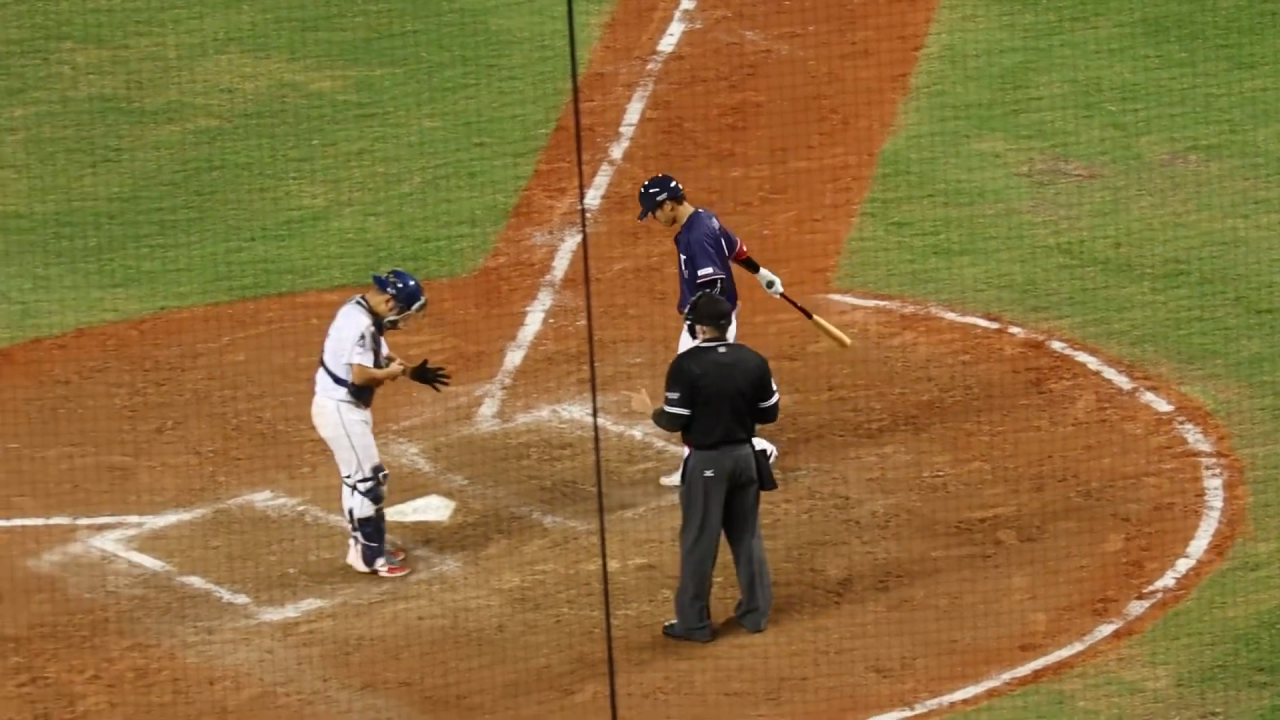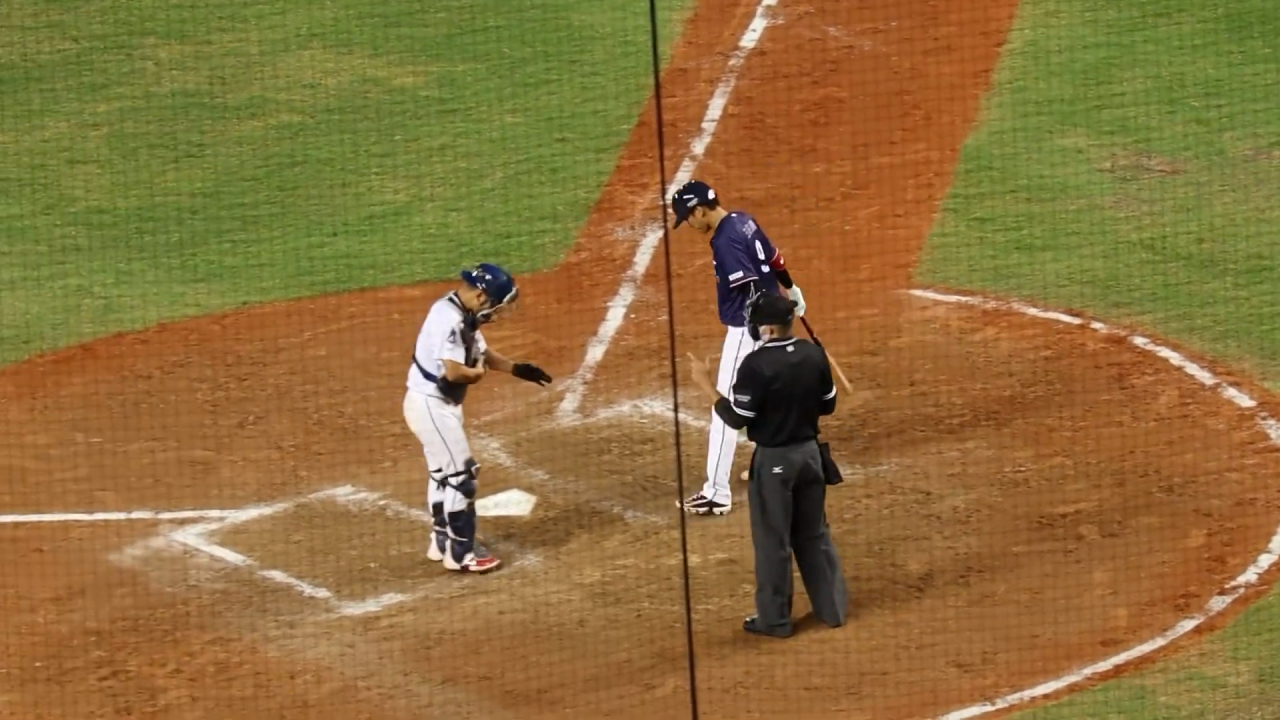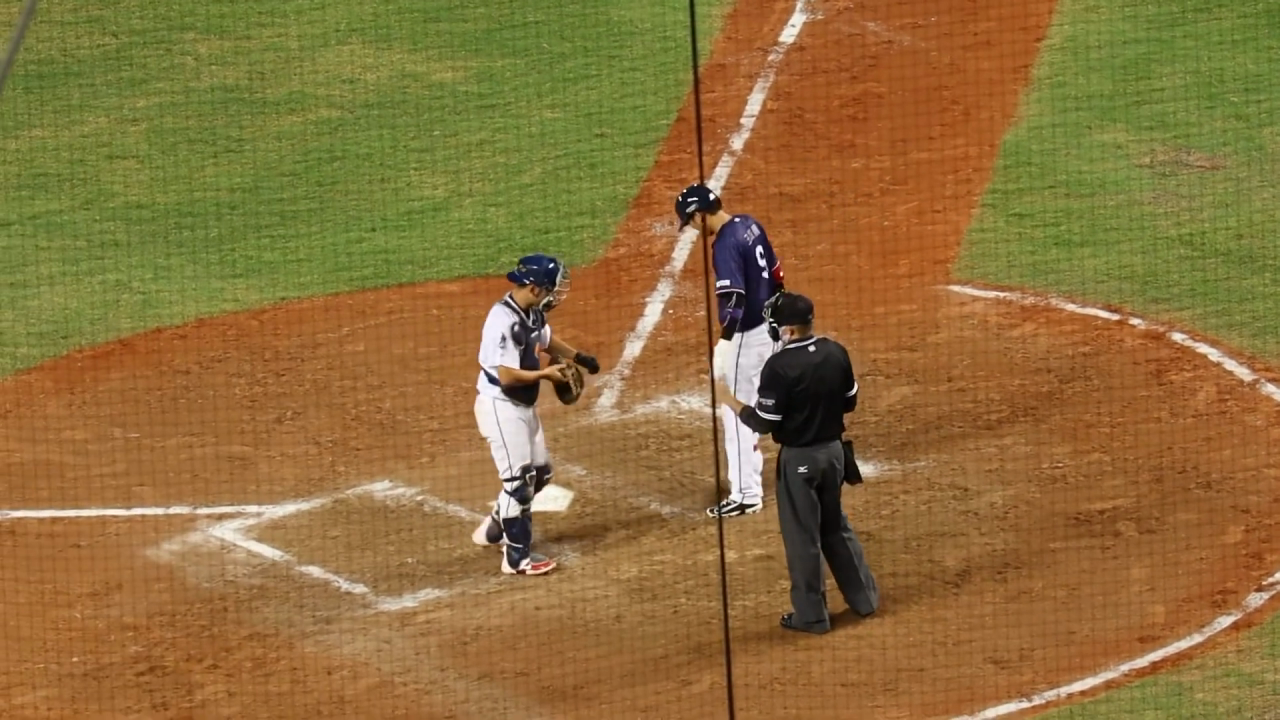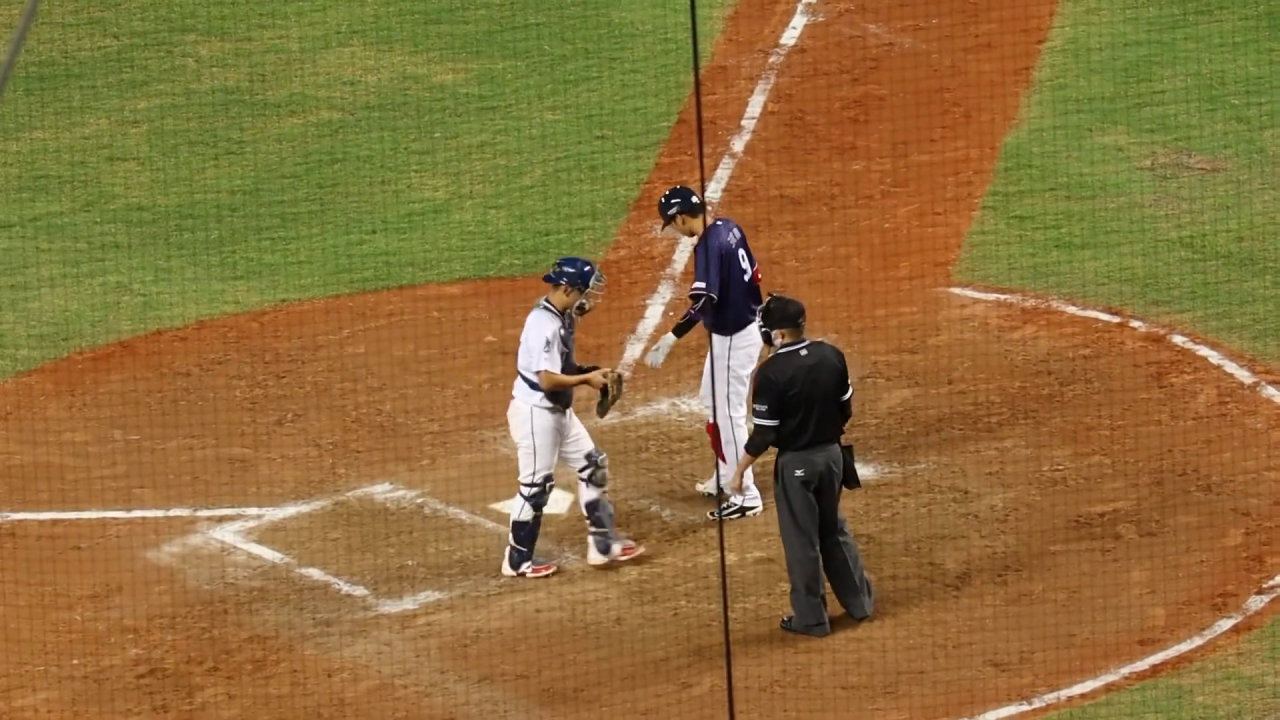
dt=0.3s
person 1, frame 1
left shoulder: (686, 364)
right shoulder: (754, 360)
left elbow: (674, 421)
right elbow: (769, 413)
left wrist: (648, 407)
left hip: (706, 462)
right hip: (745, 457)
left knee: (699, 544)
right knee: (747, 537)
left ankle: (694, 622)
right ankle: (755, 612)
person 1, frame 2
left shoulder: (756, 365)
right shoulder: (815, 355)
left elbow: (737, 418)
right elbow: (827, 405)
left wrist: (706, 385)
left hip: (774, 460)
right hip: (809, 452)
left knee: (772, 540)
right knee: (814, 533)
left ankle: (775, 618)
right ankle: (832, 607)
person 1, frame 3
left shoulder: (779, 367)
right shoulder: (836, 353)
left elbow: (763, 423)
right elbow: (849, 403)
left wrist: (728, 399)
left hip: (799, 459)
right hip: (834, 451)
left knee: (802, 538)
right knee: (836, 527)
left ankle: (811, 615)
right ankle: (863, 597)
person 1, frame 4
left shoulder: (771, 371)
right shoulder: (832, 356)
left elbow: (764, 433)
right elbow: (843, 411)
left wrist: (741, 469)
left hip: (796, 463)
right hip: (830, 455)
left knee: (800, 540)
right knee: (833, 530)
left ankle: (811, 618)
right ankle: (859, 600)
person 2, frame 1
left shoulder: (696, 234)
right shoulder: (702, 219)
left elbow: (714, 287)
right elbow: (735, 248)
left wrist: (697, 329)
right wrist: (761, 274)
person 2, frame 2
left shoulder: (725, 240)
right shoulder: (743, 221)
left elbow: (749, 289)
right elbow: (774, 258)
left wrist: (759, 340)
right wrist: (791, 291)
left hip: (748, 330)
left ankle: (716, 493)
person 2, frame 3
left shoulder: (725, 244)
right shoulder: (749, 224)
left elbow: (733, 300)
right elbow: (774, 270)
left wrist: (724, 347)
left hip: (748, 334)
right hip: (767, 326)
left knee: (733, 413)
right knee: (745, 406)
left ankle: (746, 494)
right ankle: (750, 478)
person 2, frame 4
left shoulder: (708, 247)
right shoulder: (730, 228)
left elbow: (702, 303)
right elbow: (753, 274)
left wrist: (669, 339)
right wrist: (760, 313)
left hip: (732, 338)
right hip: (748, 327)
left knee: (729, 414)
right knee: (713, 403)
left ankle: (747, 496)
right ankle: (725, 476)
person 3, frame 1
left shoulder: (364, 314)
right shoulder: (358, 321)
left elbow: (382, 356)
right elbow: (361, 375)
left wrist: (413, 372)
right wrist: (392, 373)
left hip: (348, 406)
right hip: (340, 408)
left knee: (356, 477)
right knee: (369, 478)
left ankle: (362, 546)
right ankle: (370, 554)
person 3, frame 2
left shoulder: (463, 314)
right shoulder: (448, 317)
left elbow: (482, 351)
right elbow: (453, 371)
left wrist: (519, 369)
right wrist: (476, 373)
left hip: (442, 403)
right hip: (431, 404)
left knee: (444, 472)
right knee: (462, 474)
left ankle: (443, 541)
right ankle: (461, 551)
person 3, frame 3
left shoulder: (532, 311)
right shoulder: (504, 320)
left elbow: (547, 340)
right elbow: (507, 375)
left wrist: (578, 357)
right wrist: (546, 374)
left hip: (522, 405)
right hip: (500, 407)
left knee: (540, 472)
right knee: (519, 479)
left ankle: (493, 529)
right ankle: (517, 556)
person 3, frame 4
left shoulder: (560, 316)
right shoulder: (545, 324)
right elbow: (549, 380)
left wrist: (581, 370)
right wrist: (588, 378)
left hip: (558, 411)
right hip: (535, 413)
left knee: (593, 468)
right knee: (535, 486)
left ankle: (603, 544)
right ankle: (517, 560)
